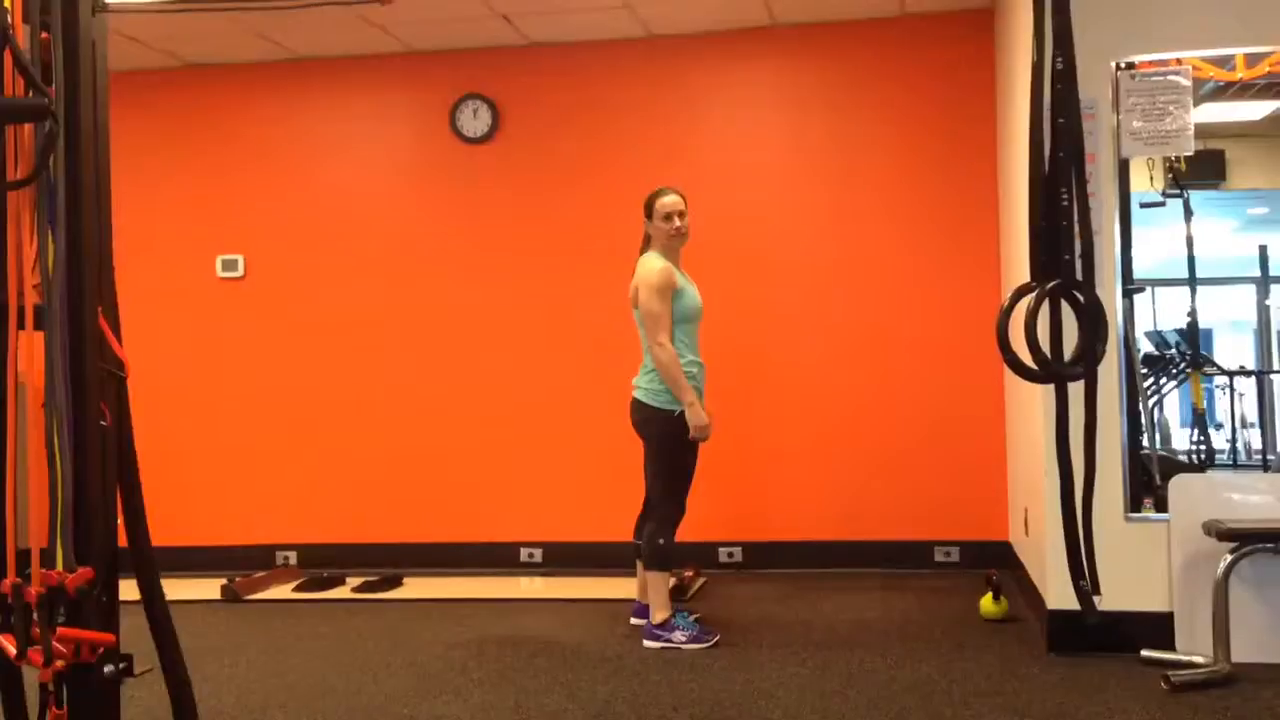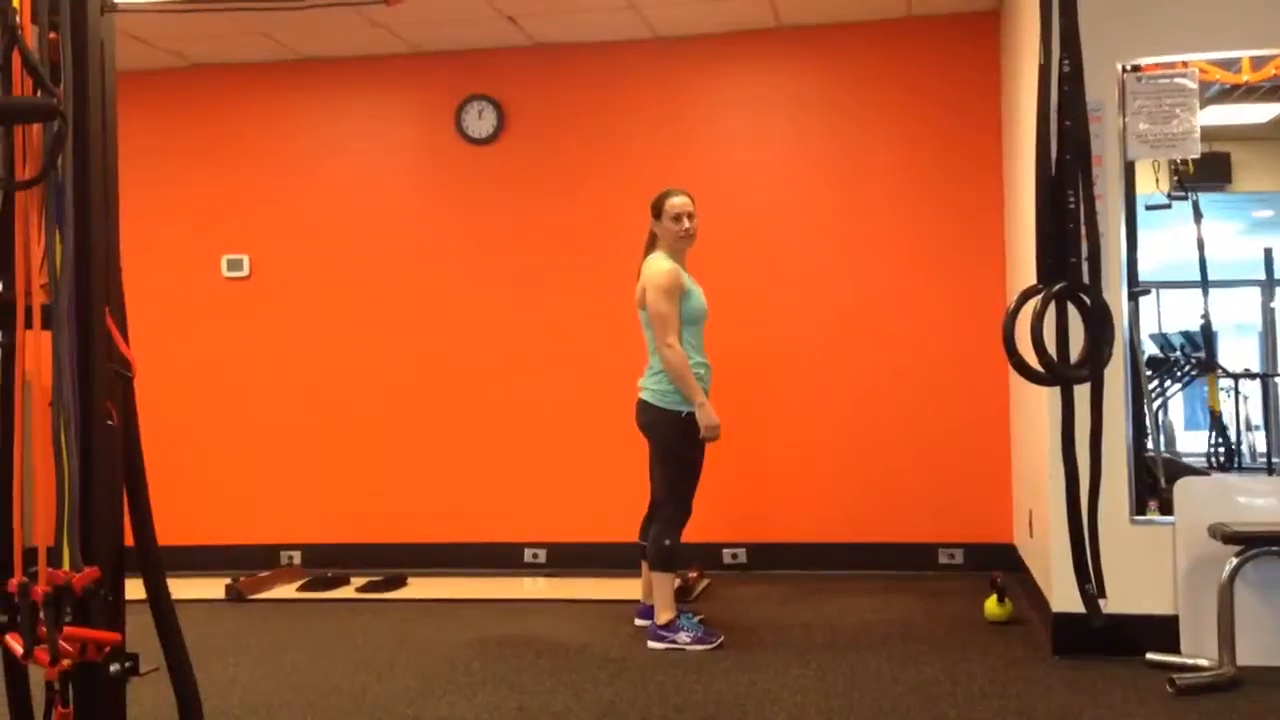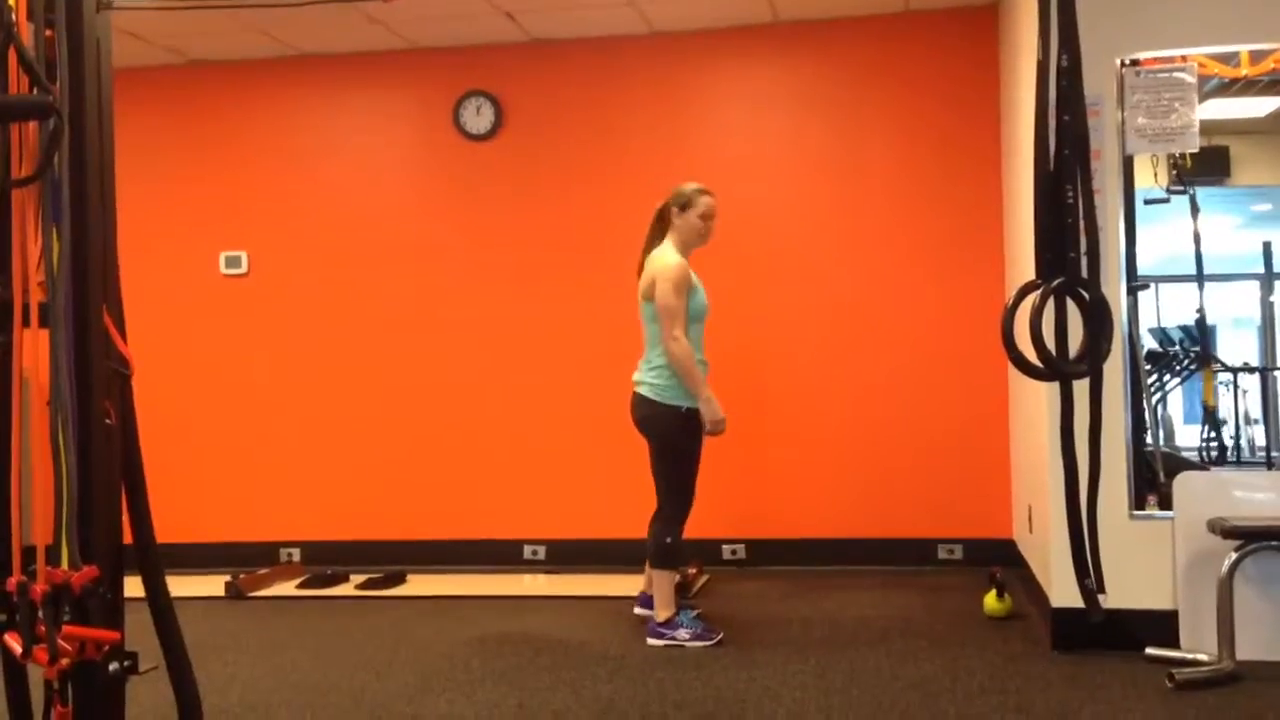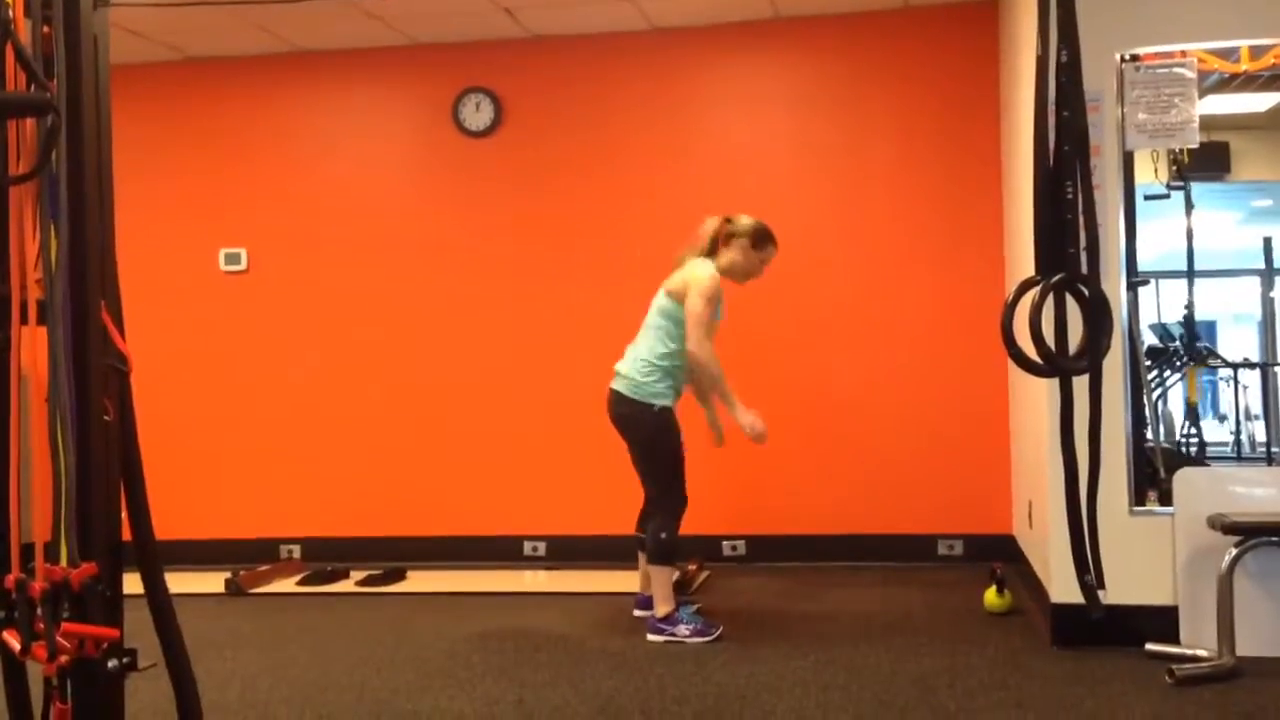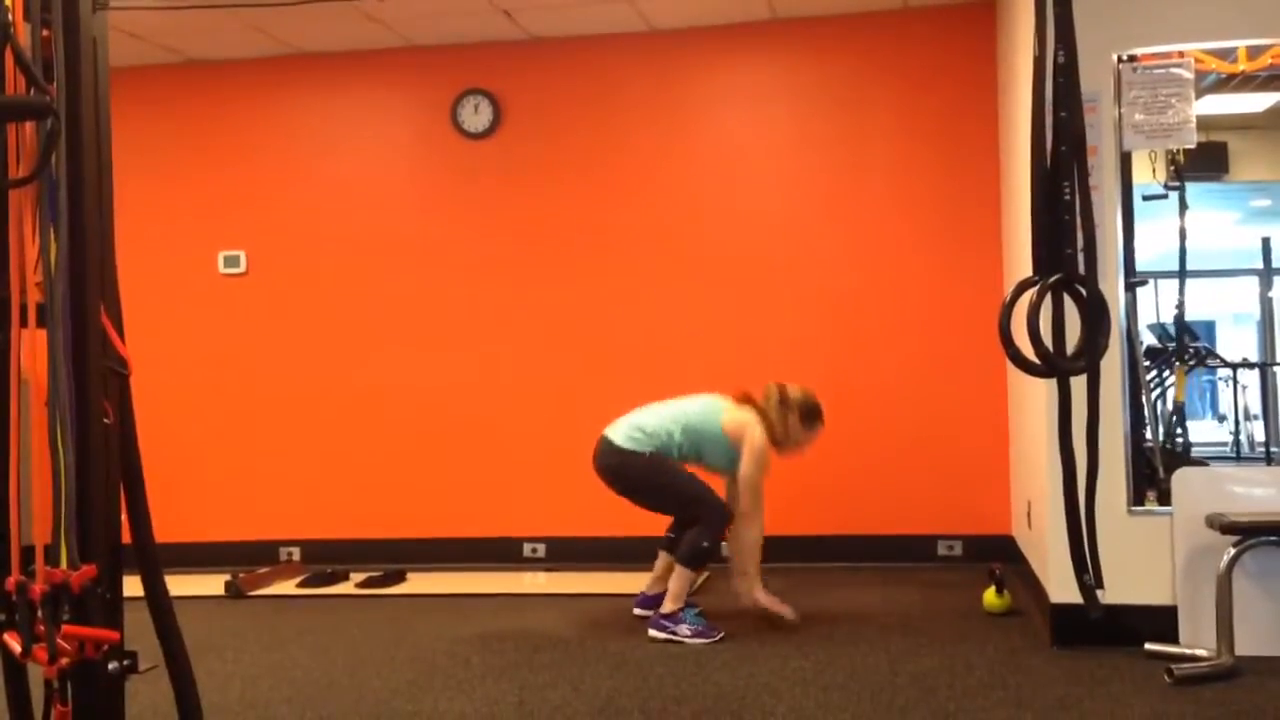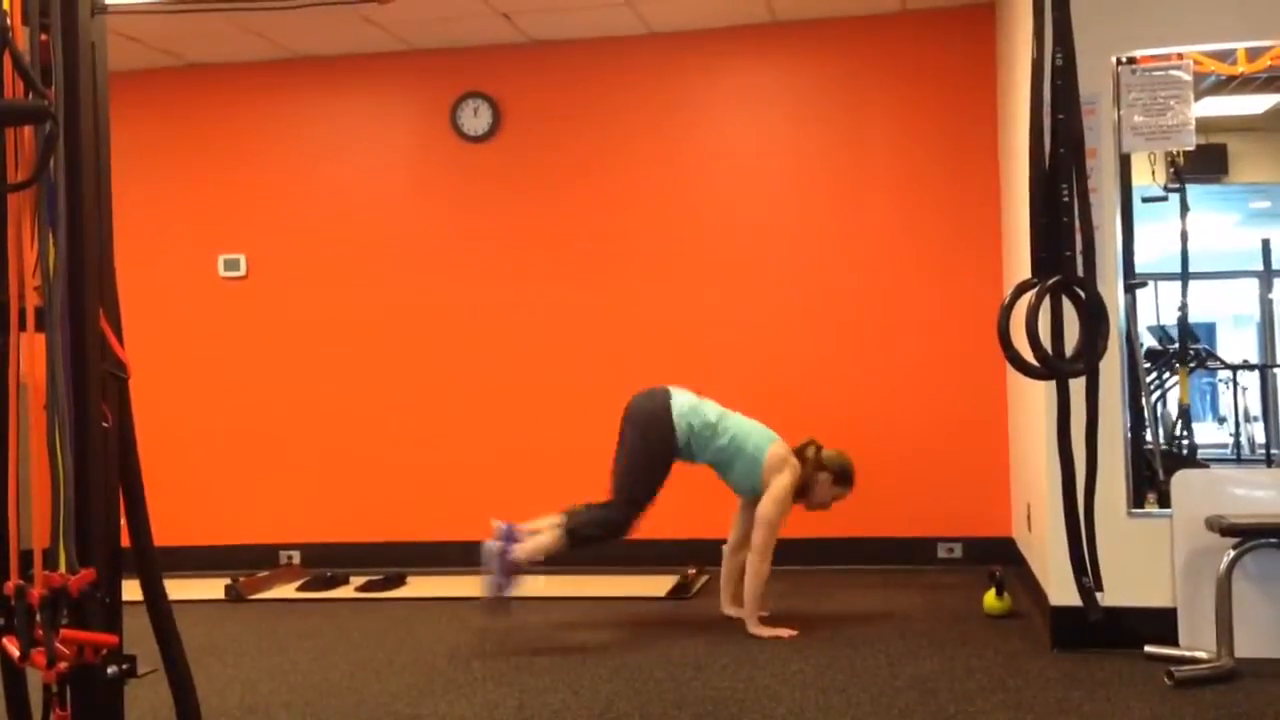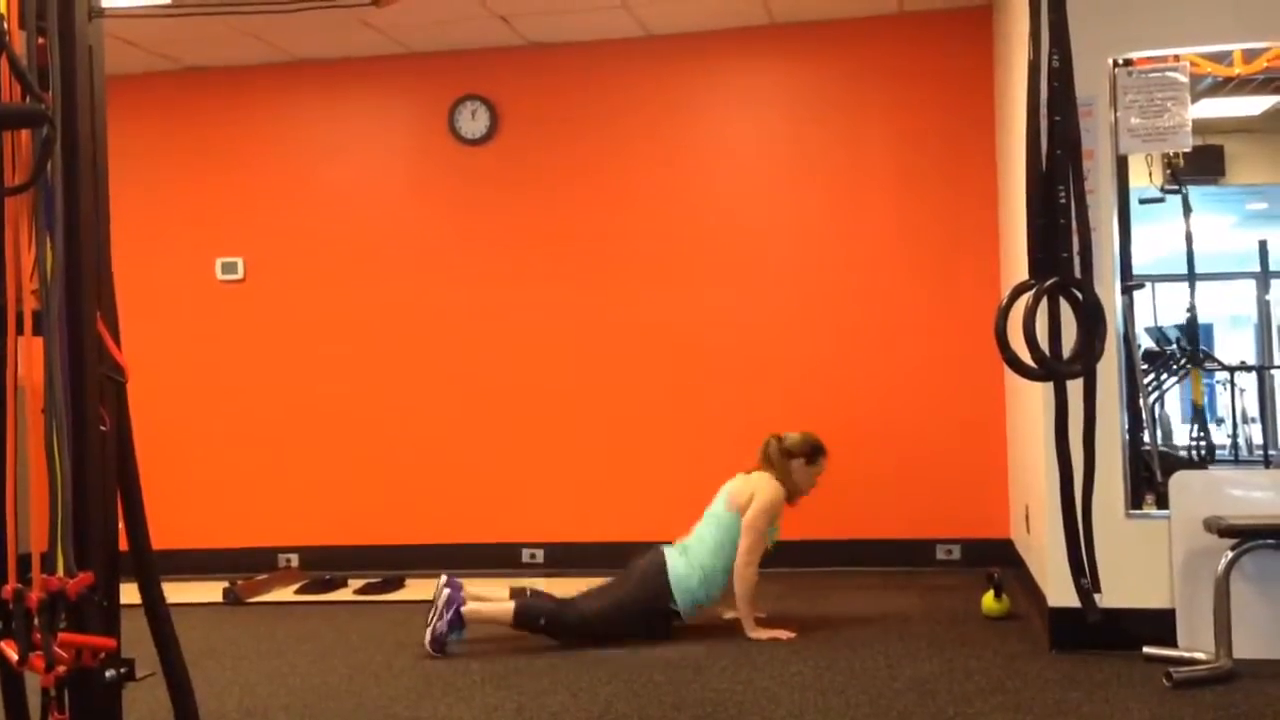
dt=0.4s
person 1, frame 1
left shoulder: (671, 269)
right shoulder: (655, 270)
right elbow: (660, 346)
left wrist: (693, 402)
right wrist: (692, 406)
left hip: (667, 405)
right hip: (664, 407)
left knee: (658, 506)
right knee: (667, 509)
left ankle: (647, 603)
right ankle: (660, 623)
person 1, frame 2
left shoulder: (674, 270)
right shoulder: (663, 271)
right elbow: (669, 347)
left wrist: (698, 404)
right wrist: (703, 406)
left hip: (668, 406)
right hip: (672, 409)
left knee: (664, 507)
right knee: (673, 510)
left ankle: (652, 603)
right ankle: (665, 625)
person 1, frame 3
left shoulder: (671, 263)
right shoulder: (670, 264)
right elbow: (675, 342)
left wrist: (699, 399)
right wrist: (709, 401)
left hip: (663, 400)
right hip: (668, 404)
left knee: (672, 502)
right knee: (676, 505)
left ankle: (651, 595)
right ankle: (664, 620)
person 1, frame 4
left shoulder: (699, 276)
right shoulder: (707, 278)
left elbow: (693, 357)
right elbow: (697, 350)
left wrist: (711, 413)
right wrist: (736, 410)
left hip: (634, 397)
right hip: (641, 399)
left knee: (660, 495)
right knee: (669, 499)
left ankle: (649, 595)
right ankle: (664, 616)
person 1, frame 5
left shoulder: (745, 426)
right shoulder: (755, 436)
left elbow: (735, 513)
right elbow: (747, 519)
left wrist: (740, 576)
right wrist: (754, 588)
left hip: (619, 447)
right hip: (627, 454)
left knee: (695, 512)
right knee: (711, 514)
left ankle: (654, 593)
right ankle: (670, 616)
person 1, frame 6
left shoulder: (769, 476)
right shoulder: (787, 477)
left elbow: (738, 542)
right elbow: (759, 553)
left wrist: (729, 603)
right wrist: (753, 622)
left hip: (663, 411)
right hip: (665, 418)
left knee: (618, 510)
right knee: (619, 516)
left ankle: (514, 538)
right ankle: (512, 558)
person 1, frame 7
left shoulder: (752, 482)
right shoulder: (771, 490)
right elbow: (745, 562)
left wrist: (730, 605)
right wrist: (751, 625)
left hip: (664, 574)
right hip: (664, 592)
left knee: (570, 611)
right knee: (570, 621)
left ankle: (461, 595)
right ankle: (461, 611)
